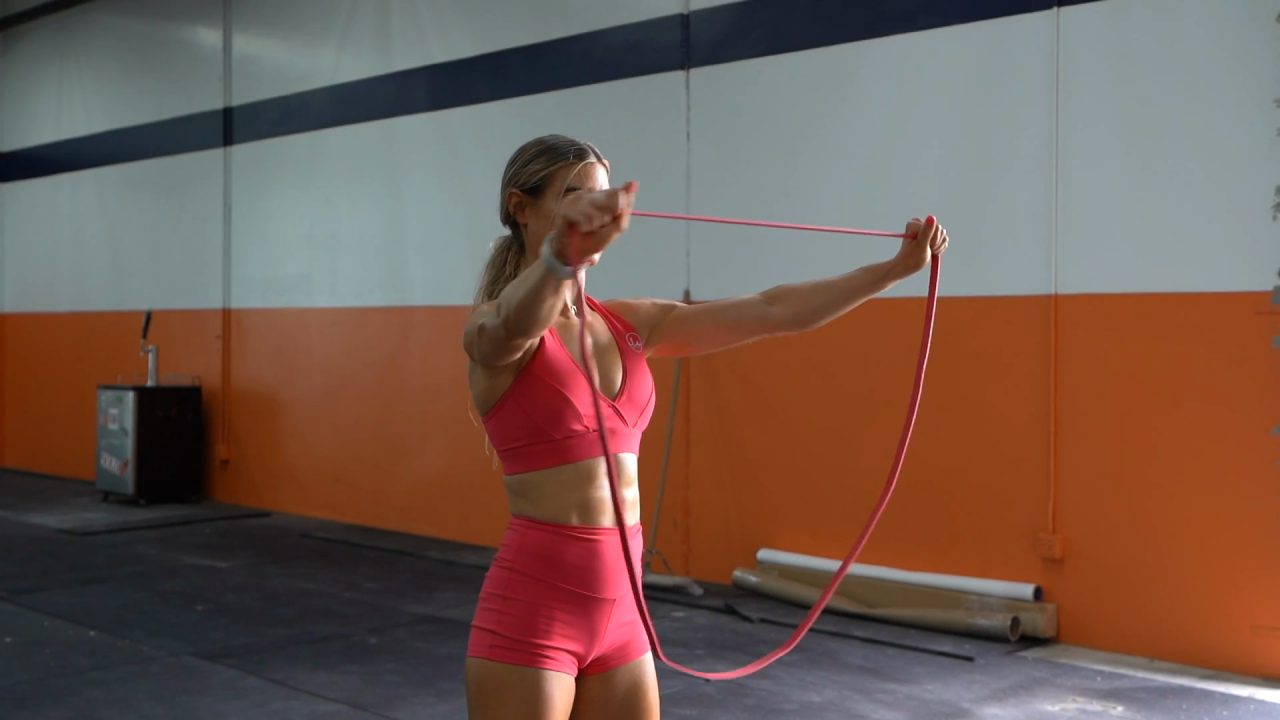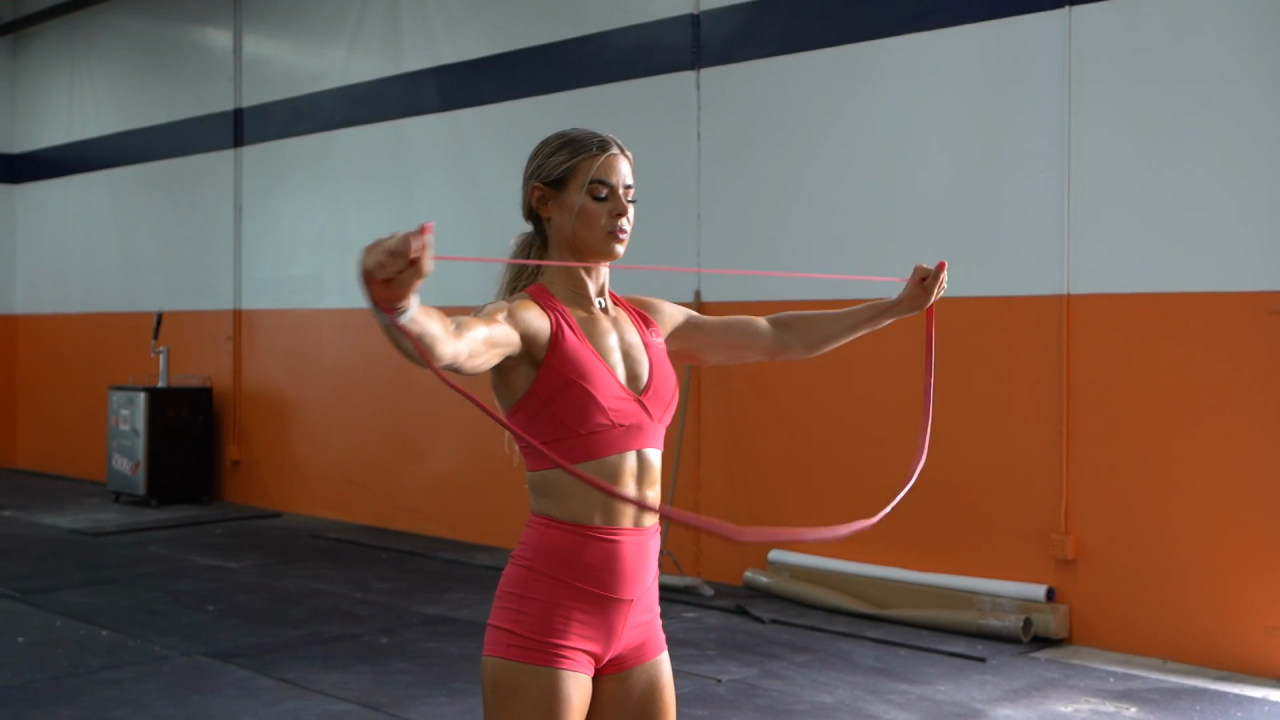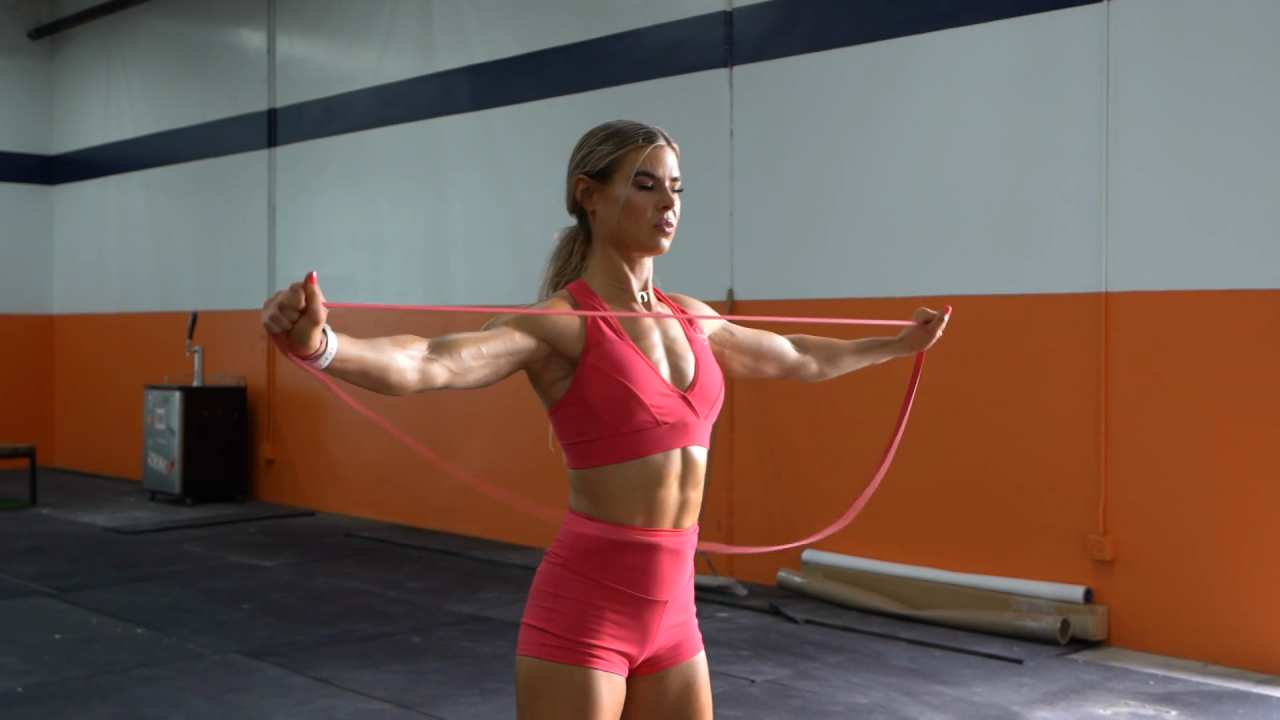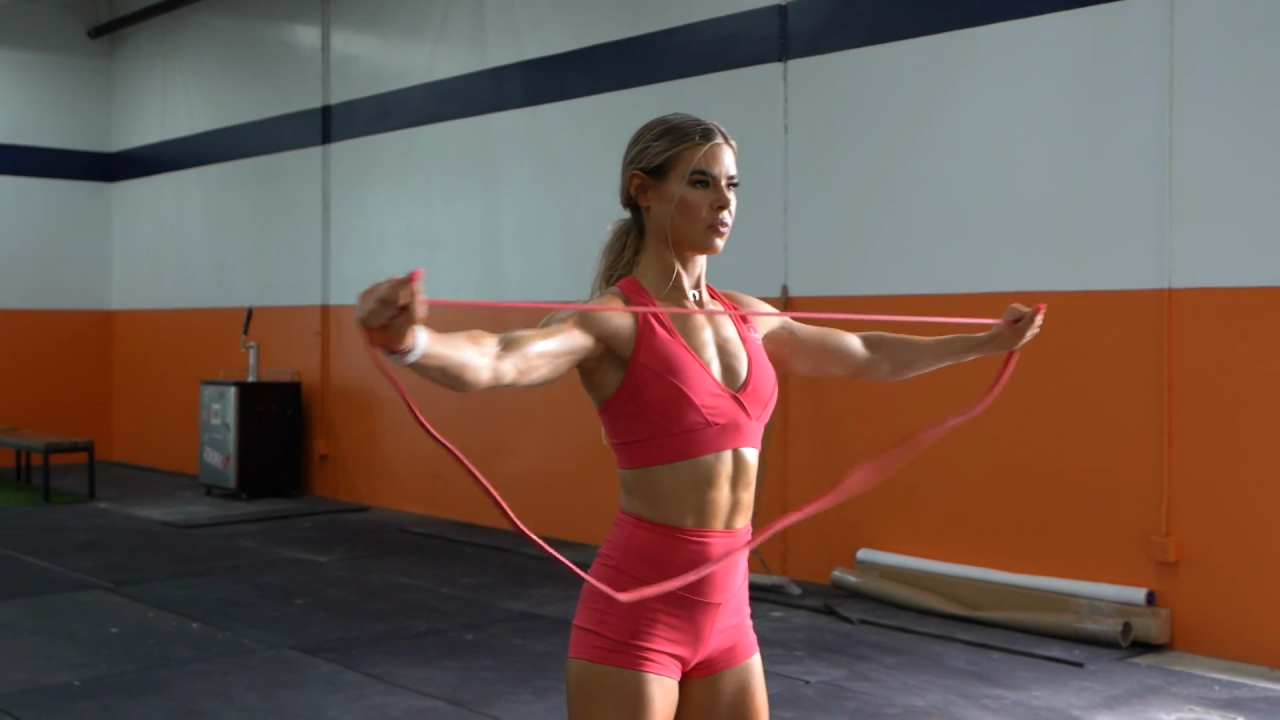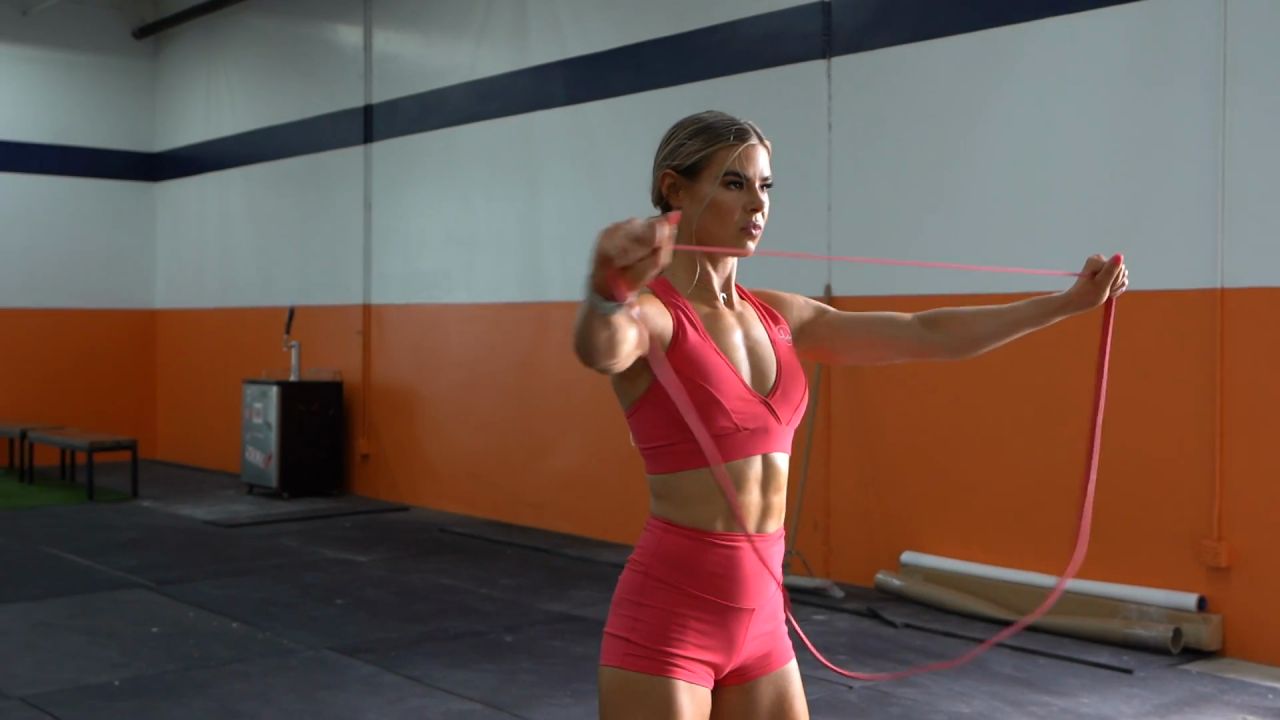
dt=0.3s
person 1, frame 1
left shoulder: (629, 325)
right shoulder: (496, 328)
left elbow: (772, 312)
right elbow: (518, 324)
left wrist: (898, 266)
right wrist: (562, 254)
left hip: (615, 613)
right hip: (529, 616)
person 1, frame 2
left shoulder: (646, 319)
right shoulder: (519, 319)
left elbow: (781, 338)
right elbow: (445, 346)
left wrist: (898, 308)
right wrist: (396, 302)
left hip: (635, 606)
right hip: (544, 614)
person 1, frame 3
left shoulder: (687, 319)
right shoulder: (558, 323)
left elbow: (794, 358)
right elbow: (426, 365)
left wrist: (900, 344)
right wrist: (318, 345)
left hip: (670, 609)
right hip: (582, 610)
person 1, frame 4
left shoulder: (742, 317)
right shoulder: (605, 322)
left elbow: (866, 356)
right elbow: (488, 364)
left wrist: (988, 339)
right wrist: (406, 340)
left hip: (721, 612)
right hip: (636, 616)
person 1, frame 5
left shoulder: (778, 317)
right shoulder: (644, 316)
left elbow: (926, 336)
right elbow: (599, 347)
left wrist: (1071, 299)
right wrist: (608, 289)
left hip: (755, 621)
right hip: (661, 624)
